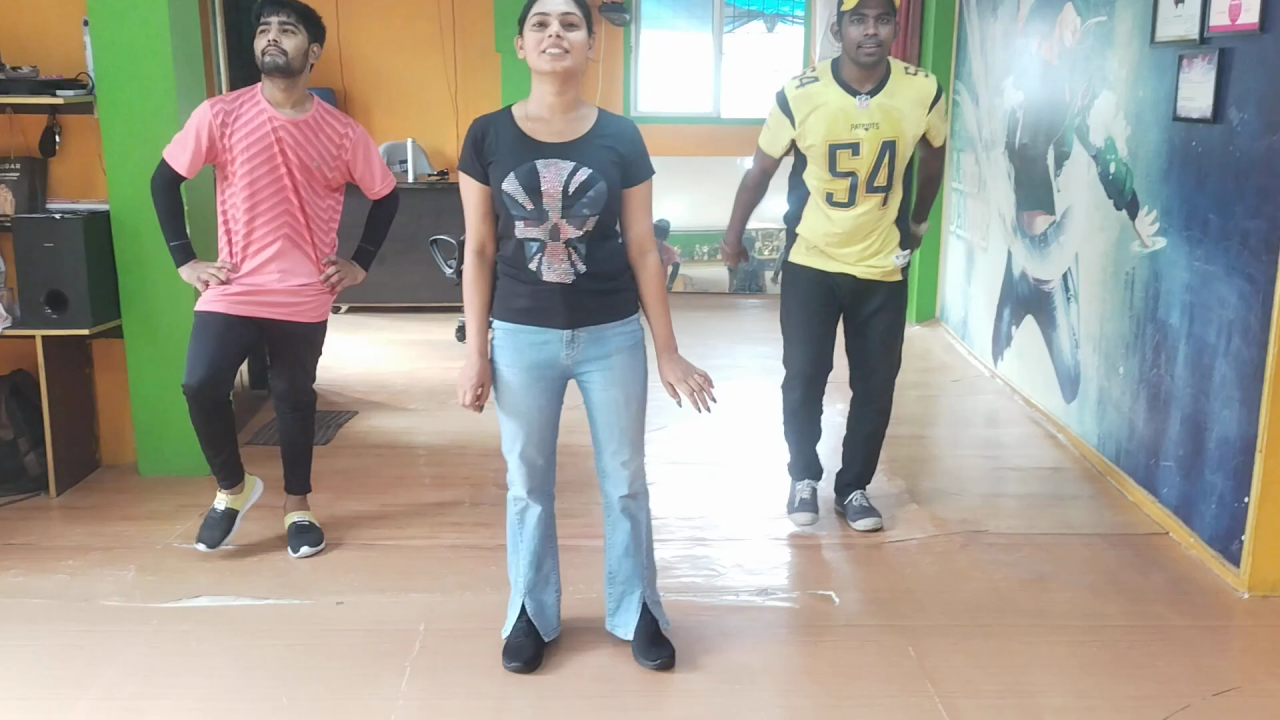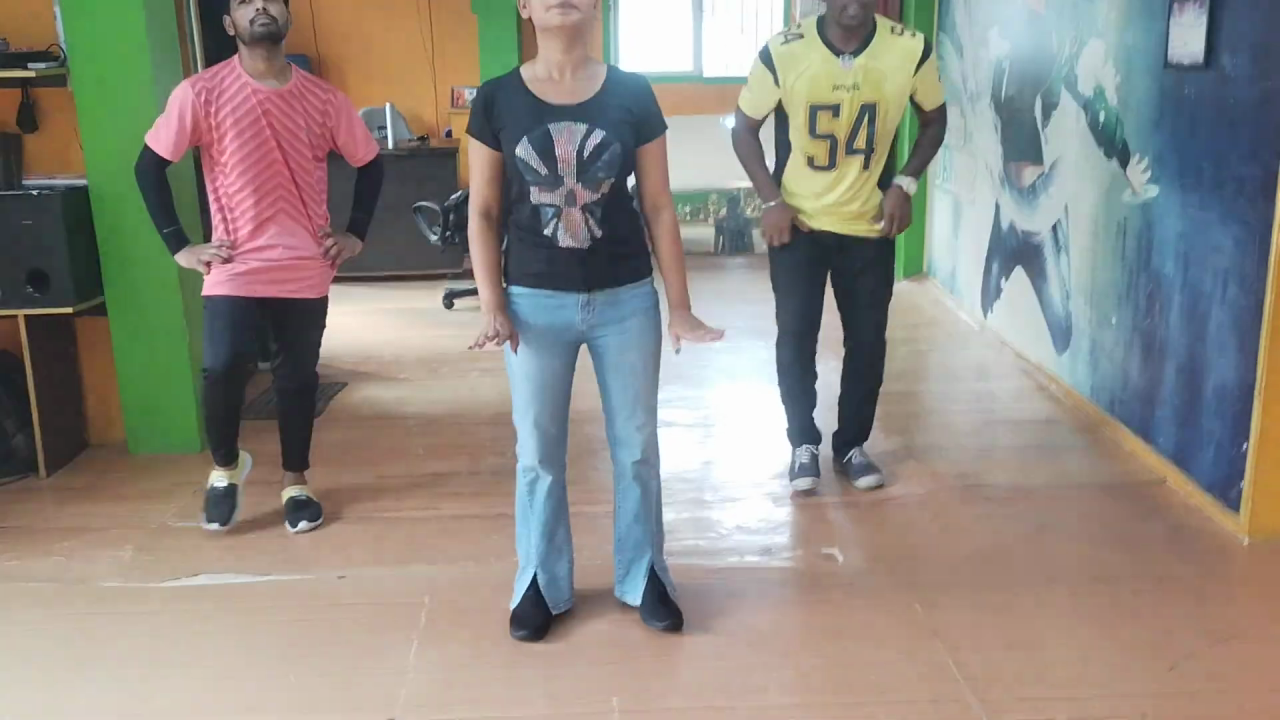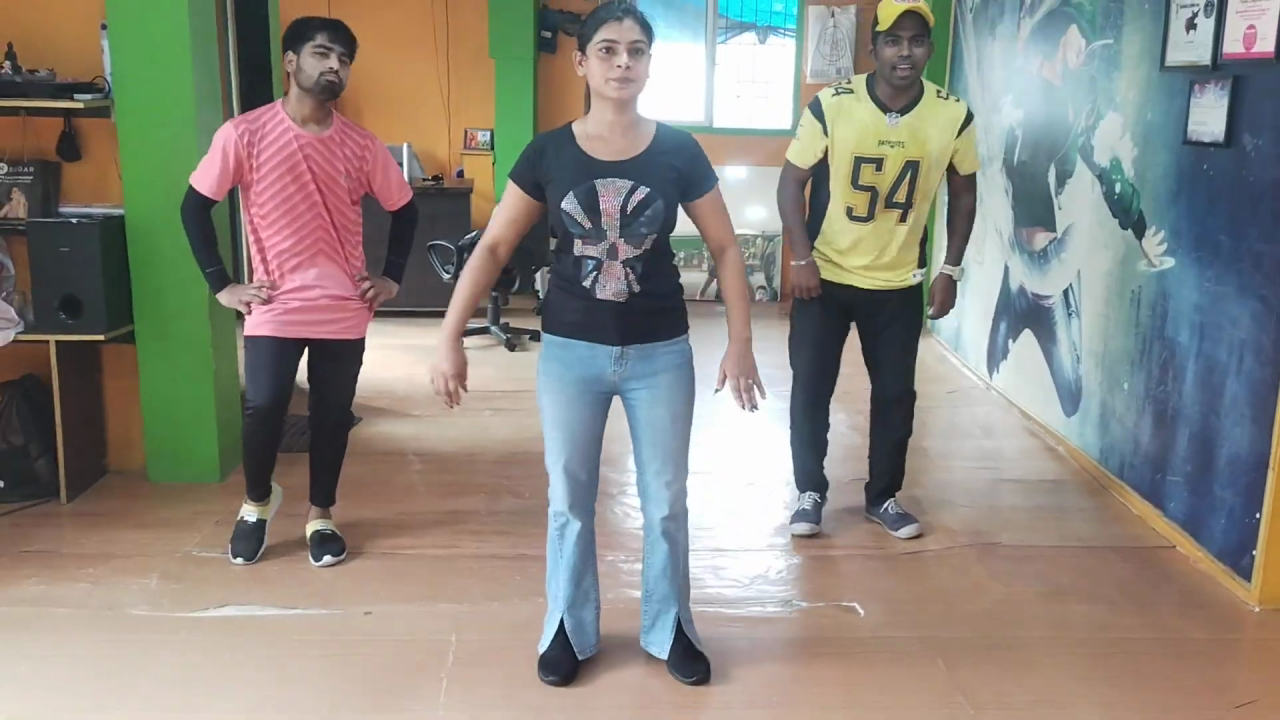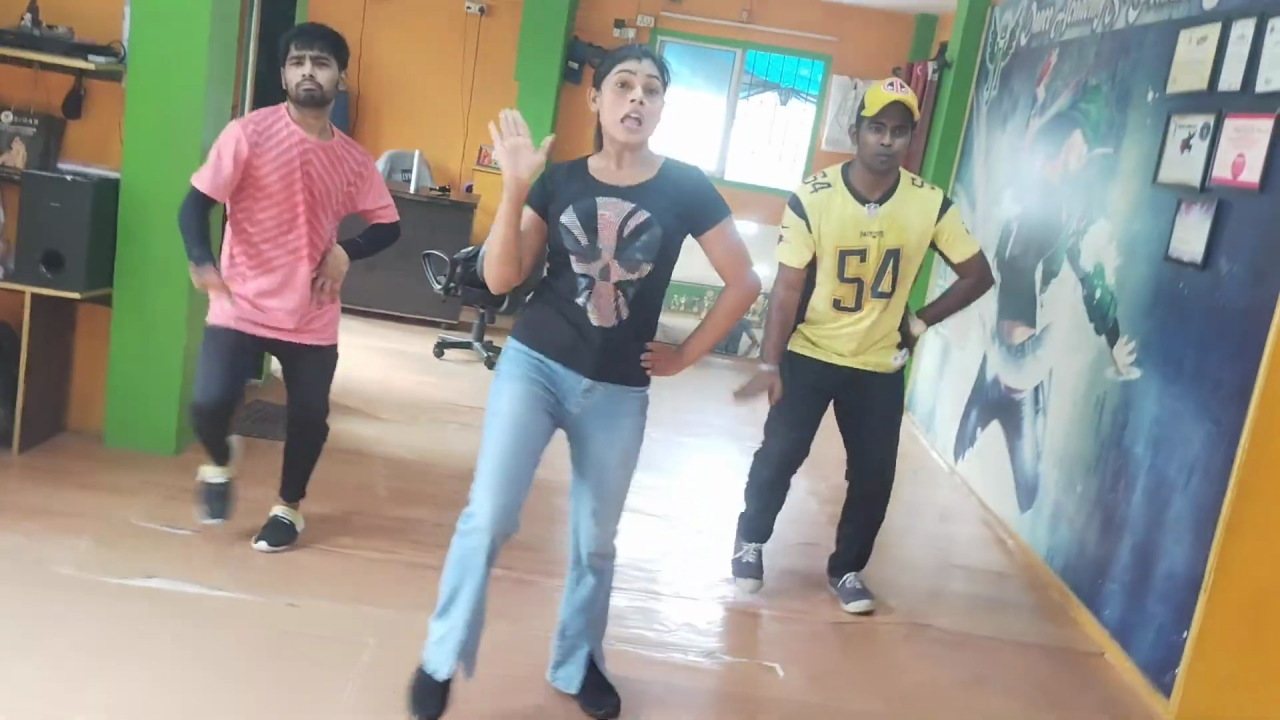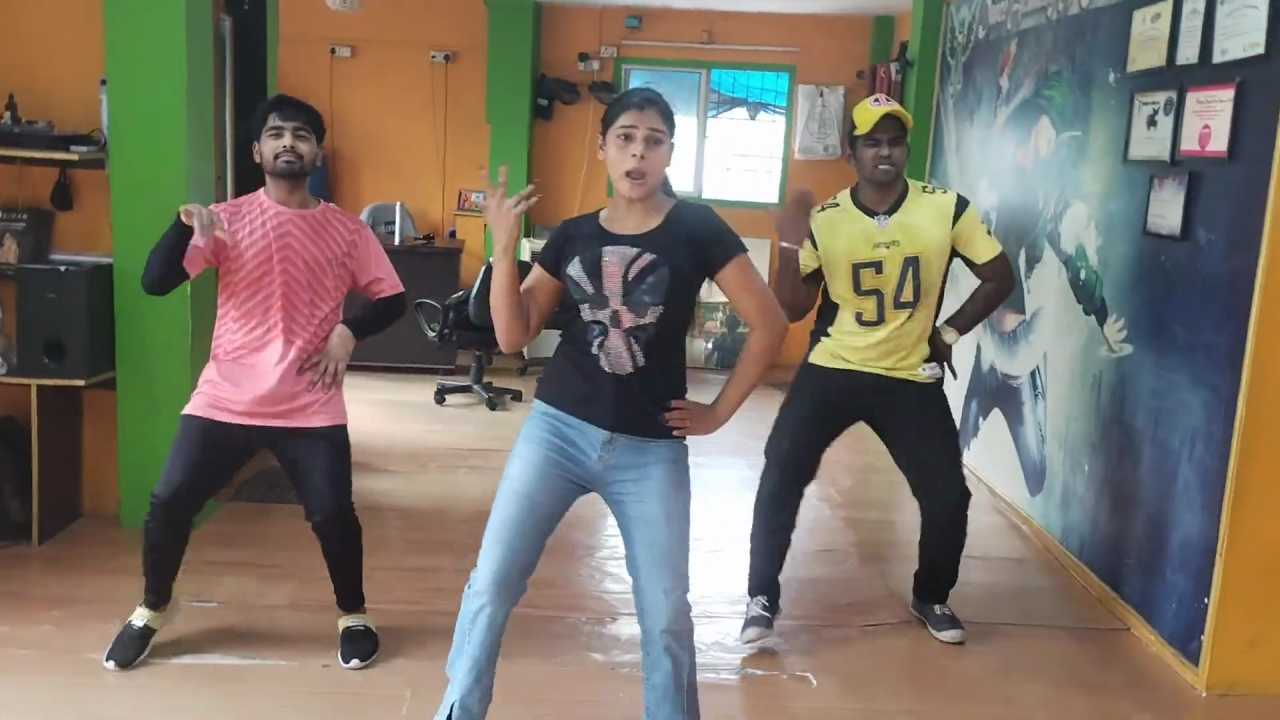
dt=1s
person 1, frame 1
left shoulder: (621, 138)
right shoulder: (488, 136)
left elbow: (642, 249)
right elbow: (479, 252)
left wrist: (666, 349)
right wrist: (475, 352)
left hip: (612, 335)
right hip: (522, 336)
left knee: (624, 480)
right knee: (528, 482)
left ankle: (636, 610)
right ankle: (531, 613)
person 1, frame 2
left shoulder: (633, 94)
right shoulder: (497, 98)
left elbow: (658, 207)
right elbow: (484, 212)
left wrist: (679, 306)
right wrist: (492, 305)
left hip: (626, 299)
right hip: (536, 301)
left knee: (636, 443)
right knee: (538, 450)
left ankle: (643, 574)
right ankle: (541, 583)
person 1, frame 3
left shoulder: (678, 150)
right shoulder: (549, 152)
left elbow: (726, 248)
right elbow: (493, 247)
left wrist: (741, 345)
right wrist: (451, 337)
left hip: (659, 353)
right hip: (570, 351)
left knee: (666, 500)
right knee: (569, 499)
left ankle: (669, 628)
right ankle: (567, 628)
person 1, frame 4
left shoulder: (686, 187)
right shoulder: (561, 179)
left elbow: (743, 285)
right elbow: (500, 275)
left wrist: (685, 356)
right wrist: (514, 186)
left hip: (618, 389)
right hip: (534, 364)
left knee: (594, 539)
right knee: (489, 515)
left ankle: (578, 665)
right ankle: (442, 659)
person 1, frame 5
left shoulder: (698, 228)
right shoulder: (571, 237)
left elbow: (768, 322)
right elbow: (512, 337)
left wrist: (718, 412)
right wrist: (503, 246)
left hip: (648, 446)
right hip: (556, 429)
left knee: (665, 612)
right knee: (493, 582)
person 2, frame 1
left shoulder: (342, 132)
right shoulder: (220, 114)
left elbow: (385, 195)
right elbow: (164, 180)
left wrist: (360, 263)
right wrist: (185, 260)
left hip: (304, 294)
right hip: (235, 287)
left knee: (295, 398)
right knee: (201, 383)
left ankle: (297, 507)
right ankle: (233, 486)
person 2, frame 2
left shoulder: (323, 99)
right shoulder: (201, 92)
left elbow: (369, 163)
right elbow: (149, 167)
left wrist: (356, 234)
right wrist: (180, 246)
left hip: (307, 266)
right hip: (238, 263)
left knee: (297, 373)
right knee: (222, 365)
left ankle: (295, 481)
right ankle: (226, 465)
person 2, frame 3
left shoulder: (362, 145)
right shoulder: (244, 134)
left elbow: (402, 209)
right elbow: (195, 206)
left wrist: (392, 277)
right wrist: (221, 285)
left hip: (344, 307)
right hip: (276, 304)
left knee: (332, 414)
right knee: (263, 405)
left ankle: (320, 515)
right ankle: (256, 503)
person 2, frame 4
left shoulder: (354, 158)
right shoulder: (250, 134)
left elbow: (384, 223)
right elbow: (196, 205)
left wrist: (346, 248)
right wrist: (204, 263)
left hip: (313, 309)
right hip: (244, 299)
left knee: (308, 416)
right knee: (209, 401)
left ankle: (288, 506)
right ankle: (218, 462)
person 2, frame 5
left shoulder: (348, 229)
right shoulder: (225, 219)
left elbow: (391, 298)
right elbow: (154, 284)
left wrist: (350, 328)
right wrist: (182, 223)
left hip: (309, 400)
right hip: (230, 391)
left knee: (332, 512)
right knee: (172, 500)
left ankle: (354, 615)
right ankle: (151, 611)
person 3, frame 1
left shoulder: (922, 90)
right shoulder: (800, 93)
left elbow: (934, 157)
right elbow: (762, 167)
left wrist: (917, 222)
right wrist: (733, 233)
left hip: (882, 269)
right hip: (813, 264)
left knee: (876, 384)
right knee: (804, 373)
left ankle: (854, 487)
right ankle: (804, 476)
person 3, frame 2
left shoulder: (911, 49)
right shoulder: (781, 53)
left elbow: (935, 122)
right elbow: (743, 128)
left wrist: (904, 185)
right wrist: (770, 200)
left hip: (870, 227)
right hip: (798, 223)
left knee: (867, 339)
right knee: (795, 333)
left ankle: (851, 444)
right ankle: (803, 442)
person 3, frame 3
left shoulder: (952, 116)
right shoulder: (830, 106)
left elbow: (964, 192)
right elbow: (792, 182)
left wrist: (951, 269)
right wrist: (798, 257)
left hip: (898, 285)
right hip: (825, 277)
left knee: (895, 395)
right knee: (810, 386)
left ankle: (883, 495)
right ankle: (810, 490)
person 3, frame 4
left shoulder: (932, 203)
right shoulder: (812, 199)
left elbow: (978, 276)
right elbow: (787, 289)
left wrist: (916, 322)
right wrist: (770, 365)
left hip: (879, 364)
right hip: (809, 353)
left knee: (873, 475)
right knee: (780, 454)
left ankle: (847, 569)
right ankle: (751, 537)
person 3, frame 5
left shoulder: (948, 207)
right shoulder: (824, 219)
left elbow: (1000, 276)
right elbow: (794, 307)
left wrist: (948, 331)
right wrist: (791, 247)
left hip: (911, 376)
right hip: (834, 367)
left knee: (947, 494)
right knee: (784, 465)
left ankle: (931, 599)
right ankle: (762, 597)
person 4, frame 1
left shoulder: (1082, 84)
right shoulder: (1019, 82)
left elbow: (1108, 157)
left wrist: (1136, 218)
left hip: (1056, 246)
right hip: (1021, 243)
left knee: (1067, 365)
right knee: (999, 351)
person 4, frame 2
left shoulder: (1068, 40)
right shoulder: (1007, 33)
left elbow: (1097, 105)
left wrist: (1128, 165)
left hip: (1044, 198)
right hip: (1009, 194)
left knee: (1059, 316)
right knee: (990, 302)
person 4, frame 3
left shoulder: (1087, 102)
right shoulder: (1026, 96)
left elbow: (1112, 174)
left wrist: (1142, 233)
left hip: (1057, 261)
right hip: (1020, 256)
left knee: (1068, 381)
right knee: (995, 364)
person 4, frame 4
left shoulder: (1084, 214)
right shoulder: (1027, 192)
left elbow: (1096, 283)
left wrist: (1115, 344)
left hip: (1032, 352)
right hip: (1000, 344)
left knee: (1025, 461)
right knee: (964, 442)
person 4, frame 5
left shoulder: (1060, 202)
right shoulder: (1001, 183)
left elbow: (1080, 265)
left wrist: (1105, 321)
left hip: (1025, 345)
right hip: (991, 337)
left knee: (1032, 454)
right knee: (966, 437)
